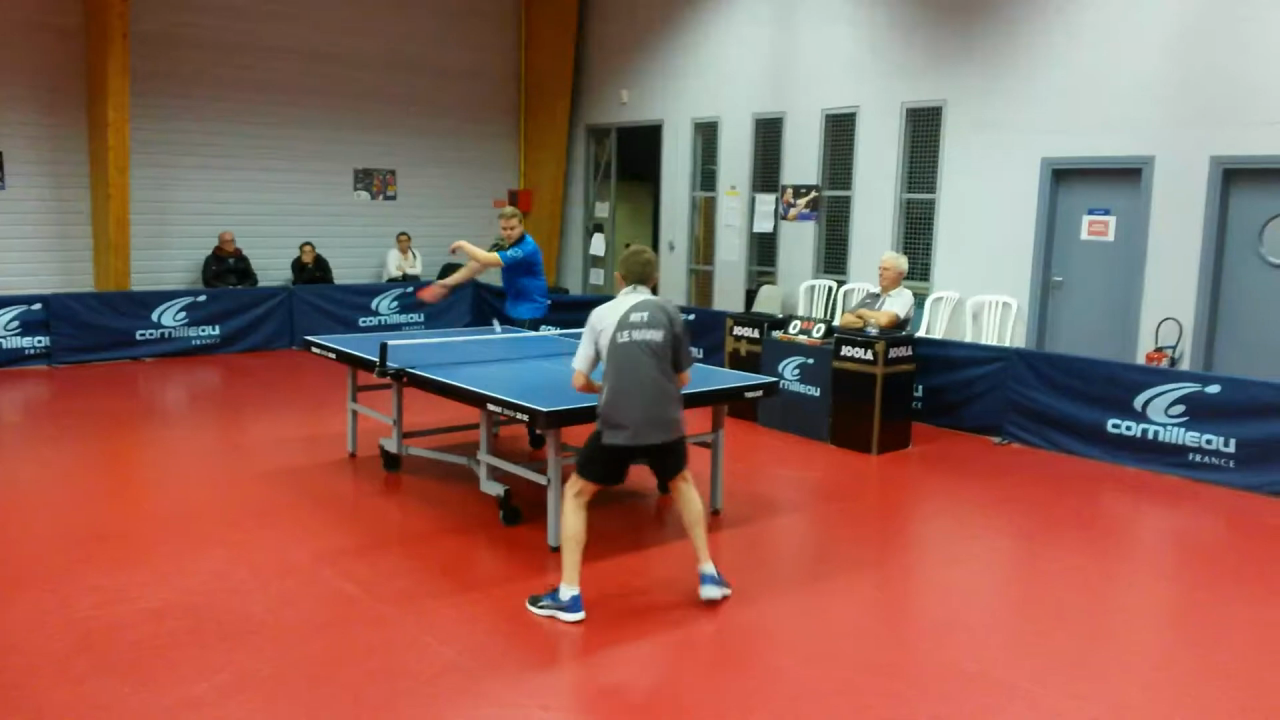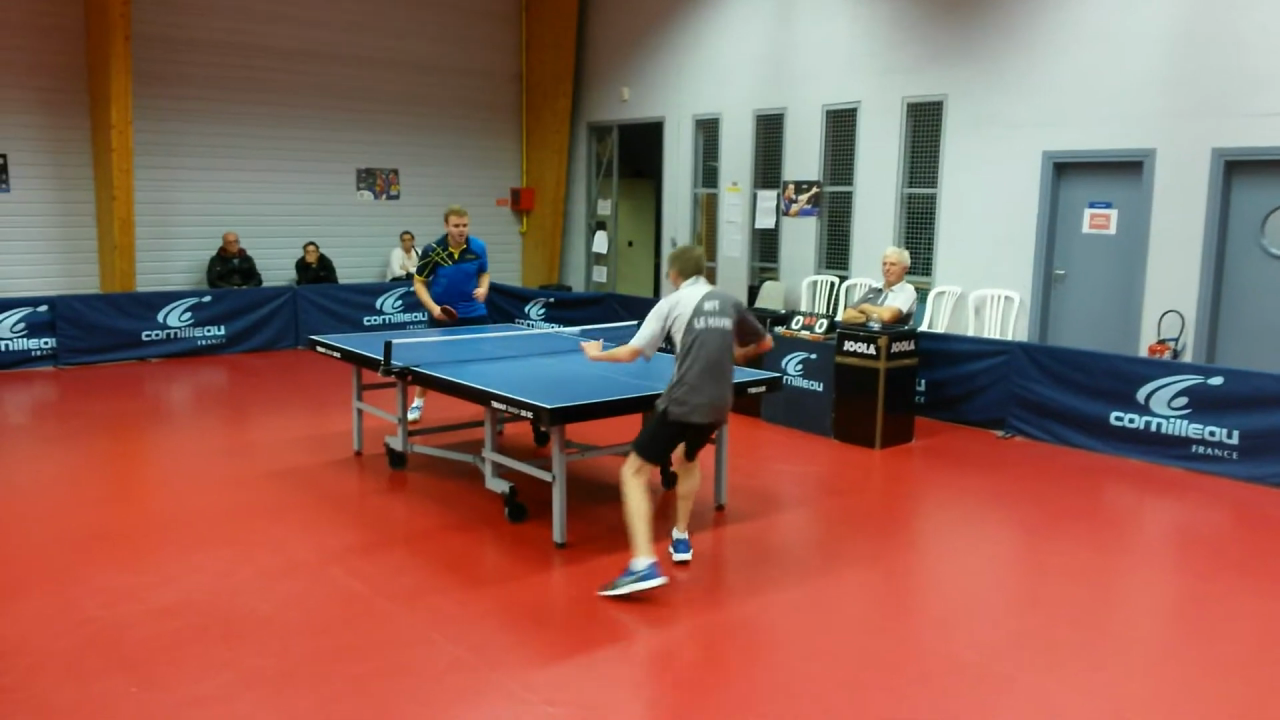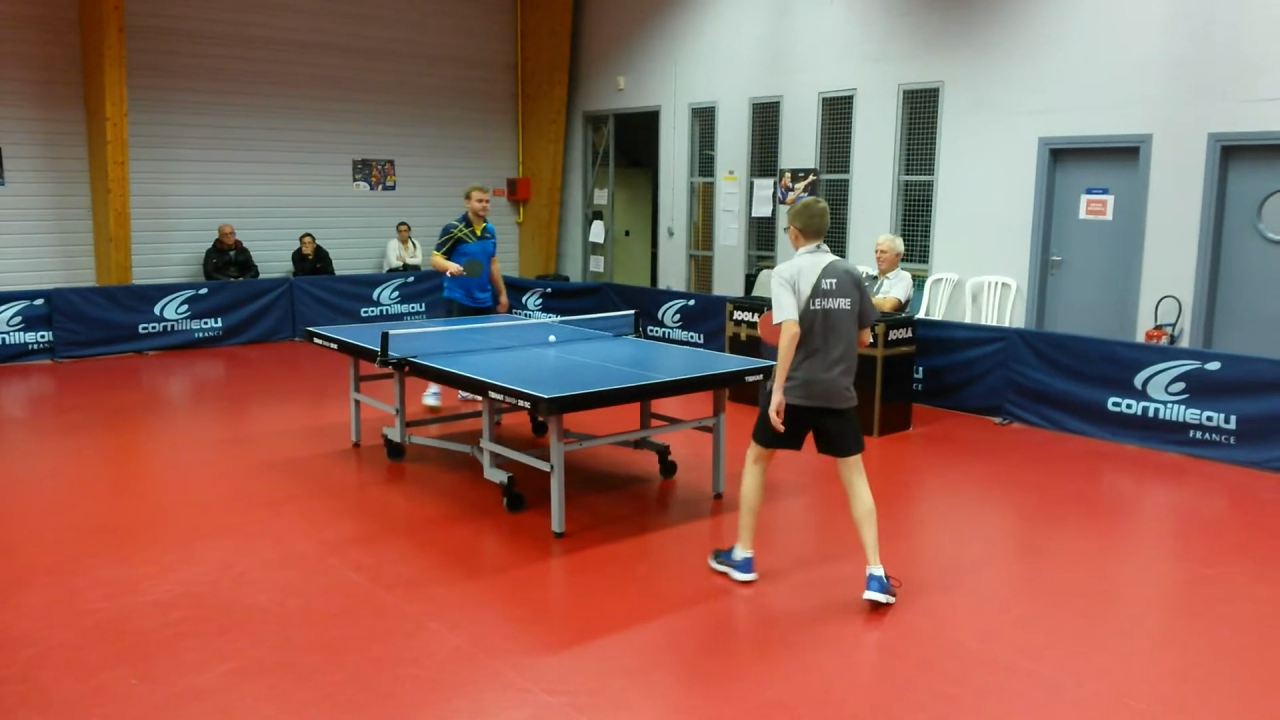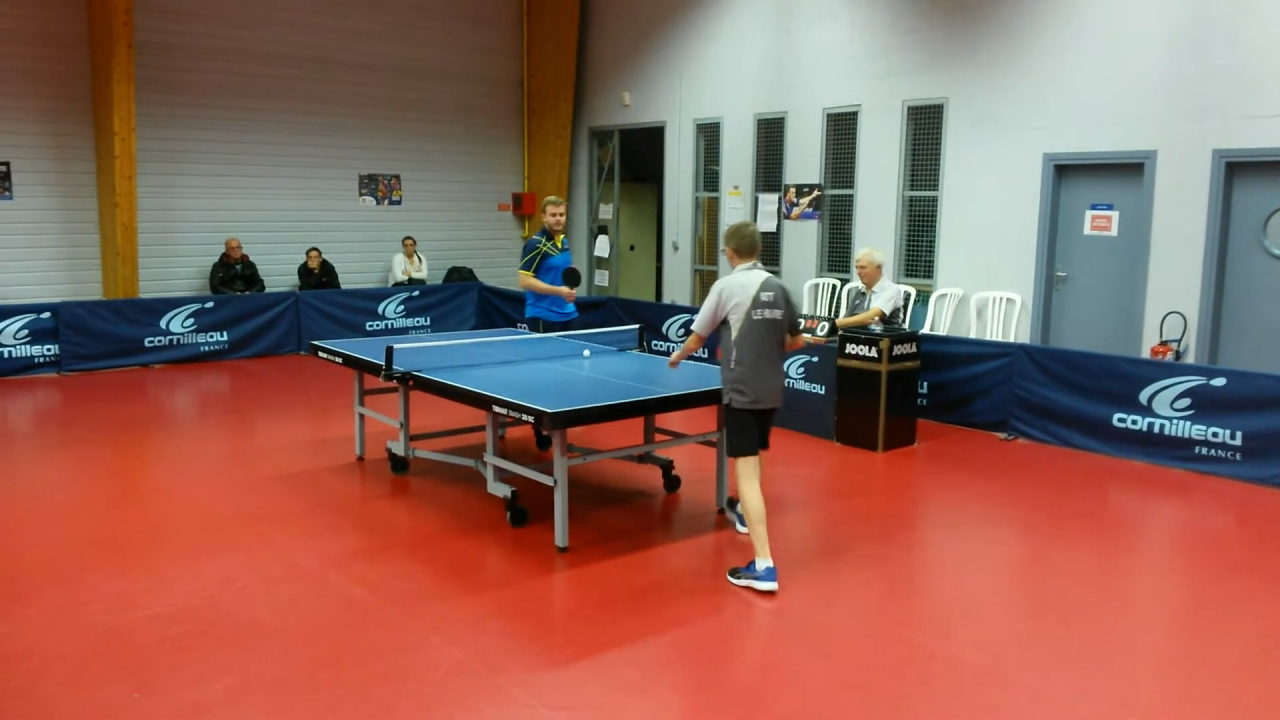
dt=0.7s
person 1, frame 1
left shoulder: (601, 314)
right shoulder: (669, 313)
left elbow: (580, 383)
right elbow: (682, 379)
left hip: (618, 427)
right hip: (666, 425)
left knee: (574, 495)
right knee: (683, 485)
left ankle: (570, 596)
right ankle: (709, 577)
person 1, frame 2
left shoulder: (672, 303)
right shoulder: (730, 303)
left elbow: (633, 351)
right elbow: (765, 343)
left wrist: (597, 353)
left hip: (681, 405)
right hip: (717, 406)
left knee: (633, 473)
right knee: (687, 458)
left ankle: (644, 565)
right ankle: (680, 539)
person 1, frame 3
left shoulder: (787, 272)
right shoulder: (850, 273)
left elbow: (790, 331)
right elbow: (863, 337)
left wrist: (776, 390)
left hip: (796, 392)
right hip: (838, 393)
left knee: (756, 459)
right knee: (854, 477)
left ankle: (743, 556)
right ankle: (875, 575)
person 1, frame 4
left shoulder: (726, 286)
right shoulder: (778, 287)
left elbow: (697, 338)
right elbow: (796, 342)
left wrist: (678, 355)
left hip: (742, 391)
right hip: (771, 390)
left knee: (747, 472)
right knee: (754, 456)
left ankle: (763, 566)
right ankle: (746, 512)
person 2, frame 1
left shoulder: (527, 248)
right shoulder: (502, 243)
left elbow: (486, 260)
right elbow: (478, 265)
left wrist: (463, 246)
right wrist: (448, 283)
left hip: (529, 311)
right hip: (514, 309)
person 2, frame 2
left shoulder: (478, 247)
right shoulder: (432, 251)
right elbow: (419, 282)
left wrist: (483, 288)
right wrist: (432, 306)
left hip: (474, 313)
right hip: (443, 314)
right ankle: (417, 404)
person 2, frame 3
left shoulder: (489, 230)
right shoulder: (454, 229)
right elbow: (435, 259)
left wrist: (502, 292)
right wrist: (450, 266)
left hip: (484, 300)
right hip: (458, 297)
left ankle: (468, 389)
right ankle: (433, 390)
person 2, frame 4
left shoulder: (564, 242)
right shoulder: (536, 244)
right elbow: (524, 281)
right wrist: (558, 291)
left hip: (567, 315)
right hip: (542, 315)
